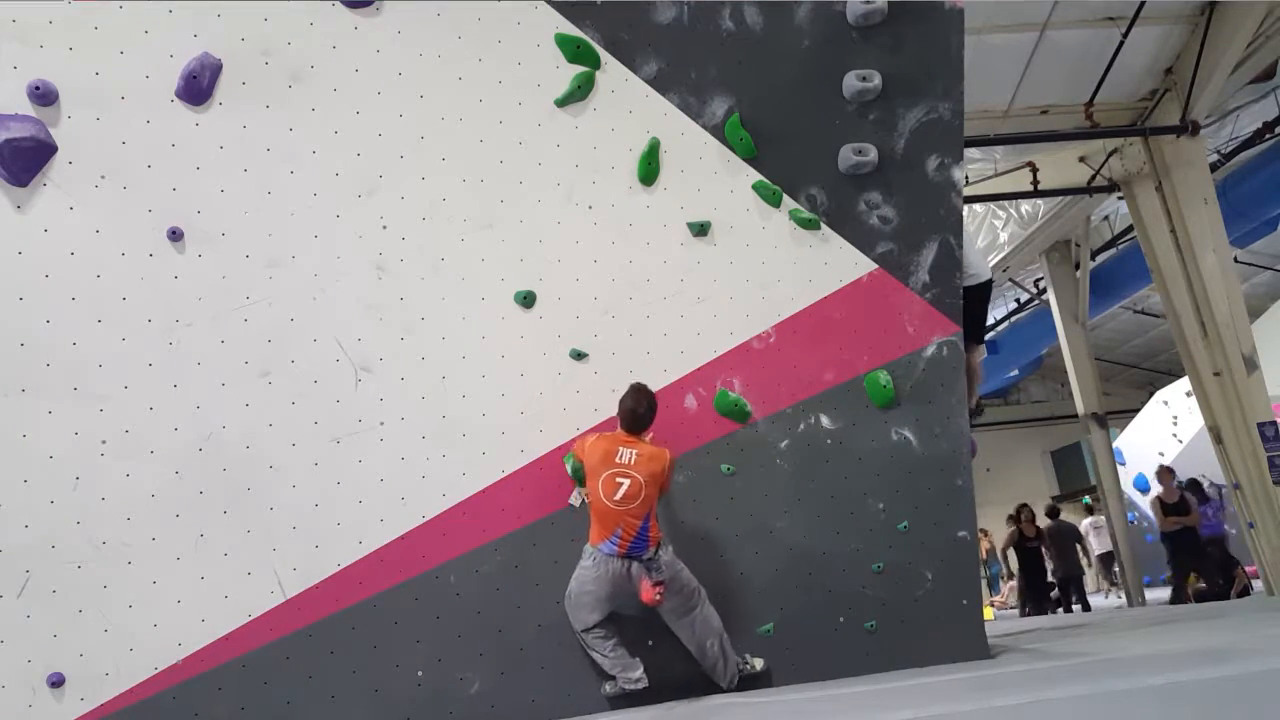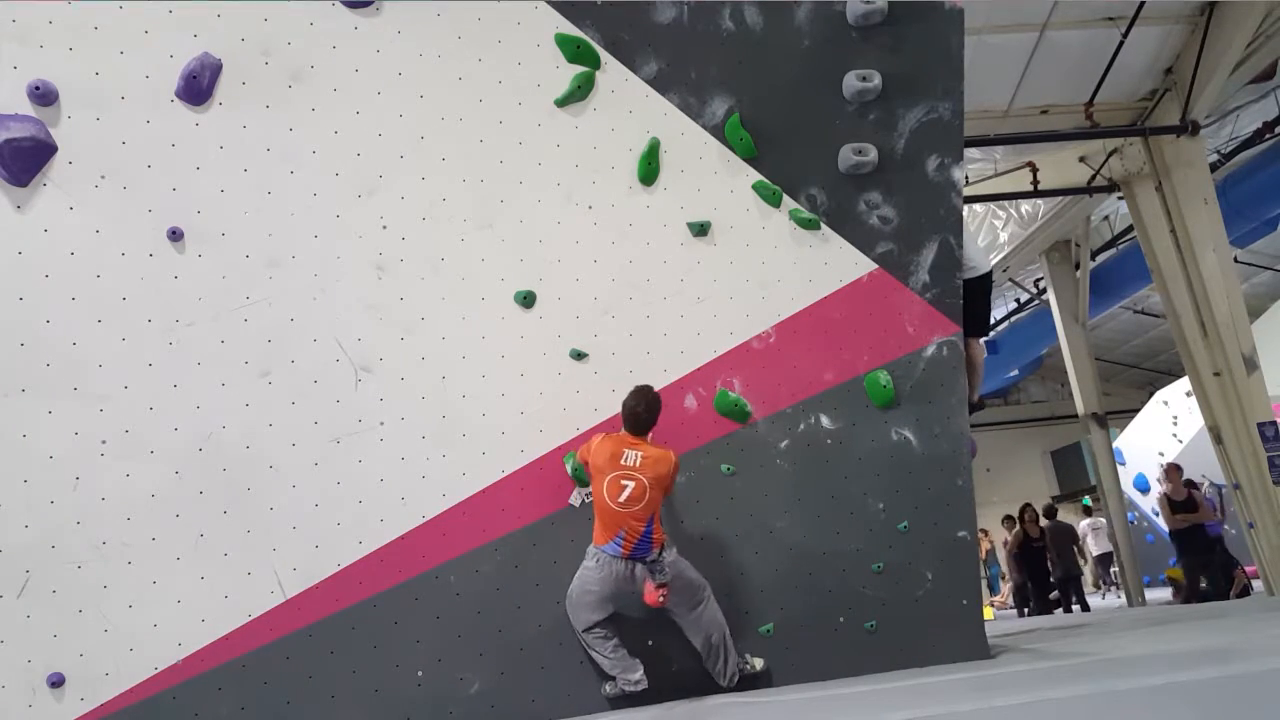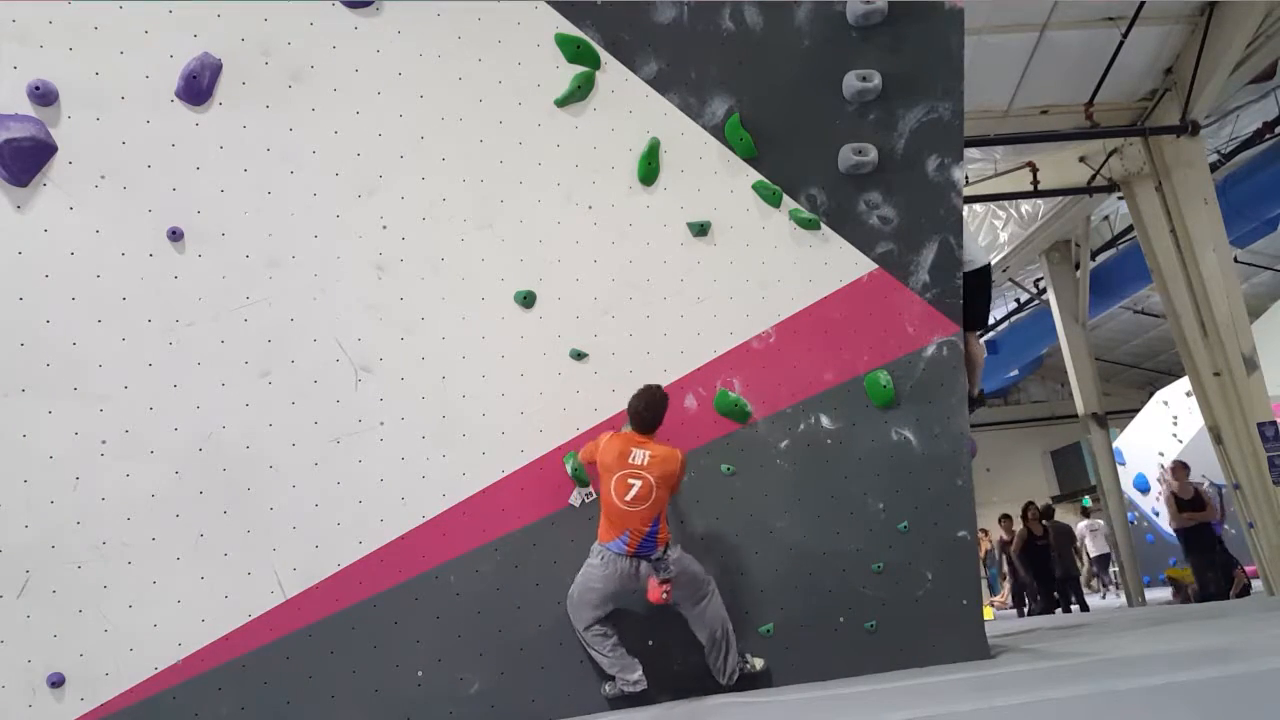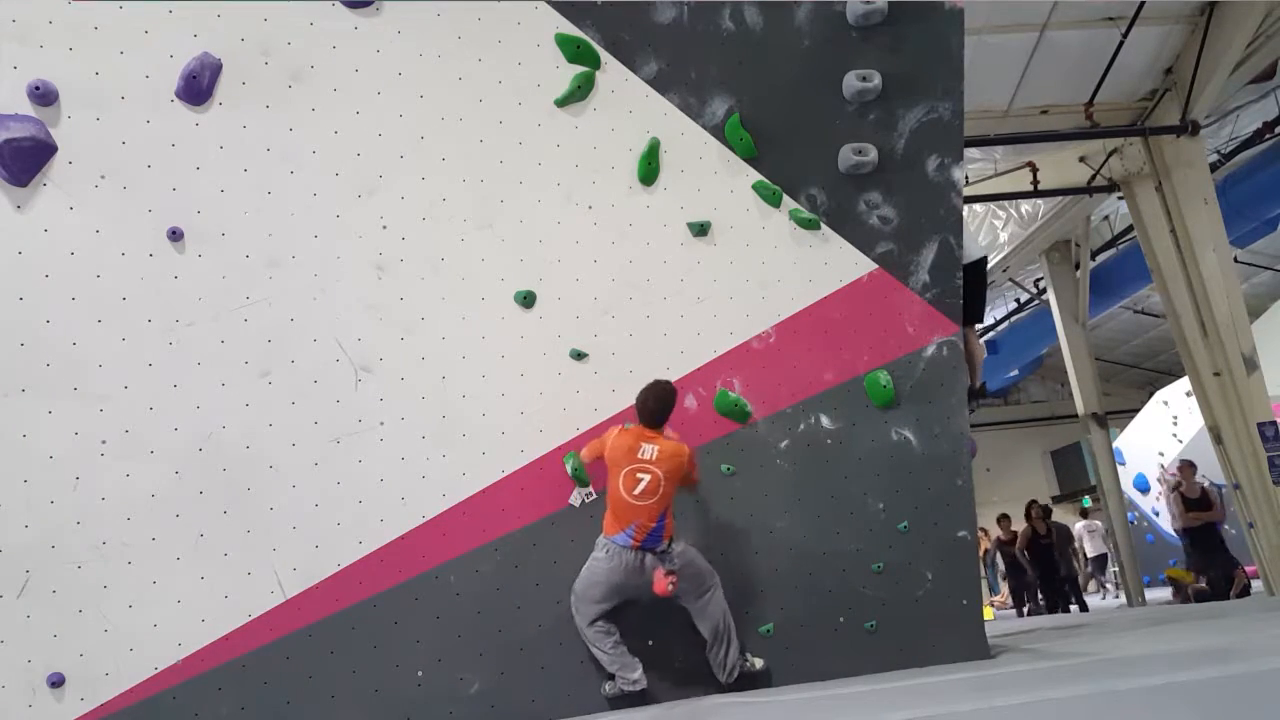
dt=0.1s
person 1, frame 1
left shoulder: (593, 445)
right shoulder: (660, 457)
left elbow: (577, 449)
left hip: (602, 560)
right hip: (650, 559)
left knee: (582, 616)
right knee: (692, 609)
left ankle: (628, 676)
right ankle: (730, 671)
person 1, frame 2
left shoulder: (600, 445)
right shoulder: (665, 460)
left elbow: (579, 457)
left hip: (606, 561)
right hip: (654, 560)
left knee: (581, 614)
right knee: (699, 601)
left ankle: (629, 678)
right ankle: (730, 671)
person 1, frame 3
left shoulder: (607, 444)
right shoulder: (672, 458)
left elbow: (582, 457)
left hip: (610, 559)
right hip: (658, 558)
left knee: (581, 612)
right knee: (703, 595)
left ankle: (628, 678)
right ankle: (730, 669)
person 1, frame 4
left shoulder: (615, 438)
right shoulder: (680, 453)
left elbow: (585, 457)
right elbow: (691, 484)
left hip: (615, 552)
right hip: (661, 552)
left knee: (583, 607)
right knee: (707, 591)
left ankle: (627, 677)
right ankle: (730, 667)
